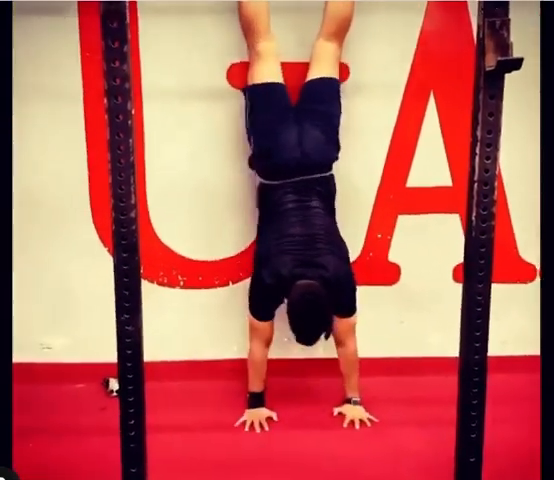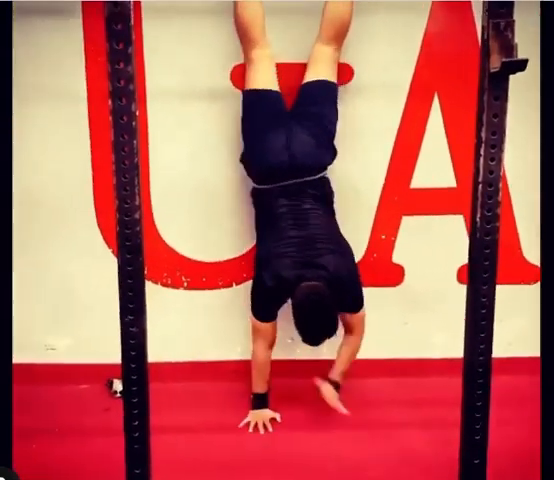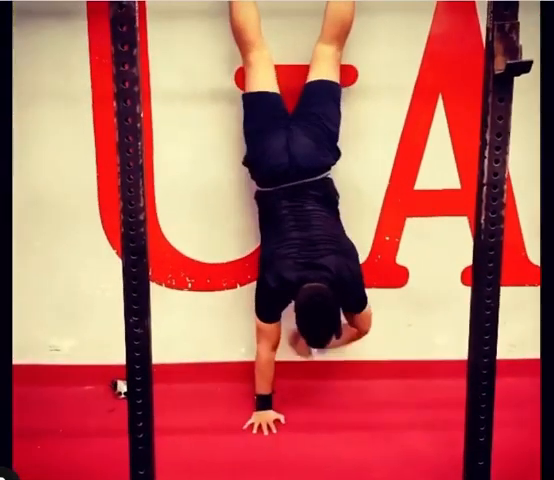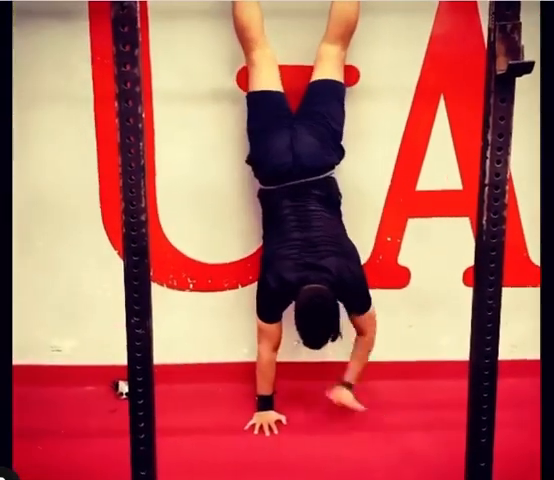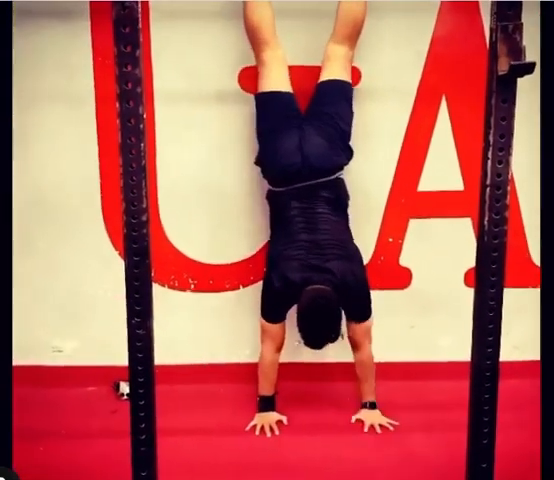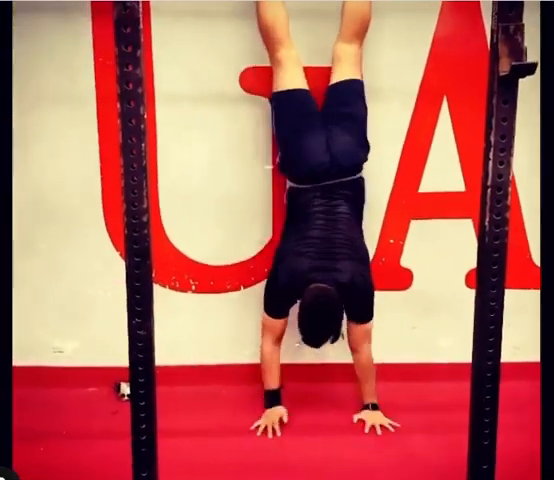
dt=0.1s
person 1, frame 1
left shoulder: (339, 275)
right shoulder: (268, 275)
left elbow: (346, 342)
right elbow: (258, 344)
left wrist: (354, 399)
right wrist: (254, 403)
left hip: (313, 151)
right hip: (278, 158)
left knee: (327, 44)
right knee: (262, 46)
person 1, frame 2
left shoulder: (342, 271)
right shoulder: (271, 278)
right elbow: (262, 345)
left wrist: (333, 381)
right wrist: (258, 404)
left hip: (307, 155)
right hip: (271, 160)
left knee: (326, 46)
right knee: (258, 50)
person 1, frame 3
left shoulder: (346, 272)
right shoulder: (274, 280)
right elbow: (266, 346)
right wrist: (262, 405)
left hip: (309, 157)
right hip: (274, 161)
left knee: (328, 46)
right knee: (255, 52)
person 1, frame 4
left shoulder: (348, 271)
right shoulder: (277, 279)
left elbow: (368, 331)
right elbow: (268, 348)
left wrist: (348, 382)
right wrist: (264, 405)
left hip: (313, 157)
right hip: (277, 163)
left knee: (333, 48)
right knee: (259, 53)
person 1, frame 5
left shoulder: (351, 275)
right shoulder: (280, 279)
left elbow: (363, 346)
right elbow: (270, 348)
left wrist: (369, 404)
right wrist: (265, 406)
left hip: (320, 159)
right hip: (286, 162)
left knee: (338, 49)
right knee: (269, 53)
person 1, frame 6
left shoulder: (355, 279)
right shoulder: (287, 274)
left elbow: (361, 348)
right elbow: (271, 342)
left wrist: (372, 405)
right wrist: (272, 402)
left hip: (343, 163)
right hip: (308, 165)
left knee: (347, 48)
right knee: (284, 54)
